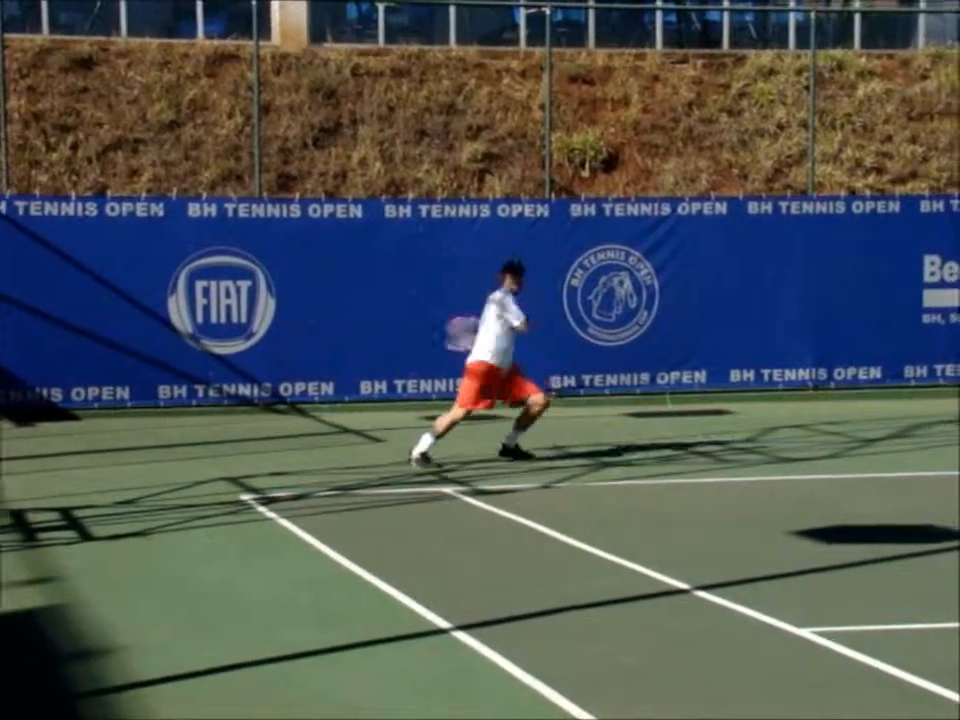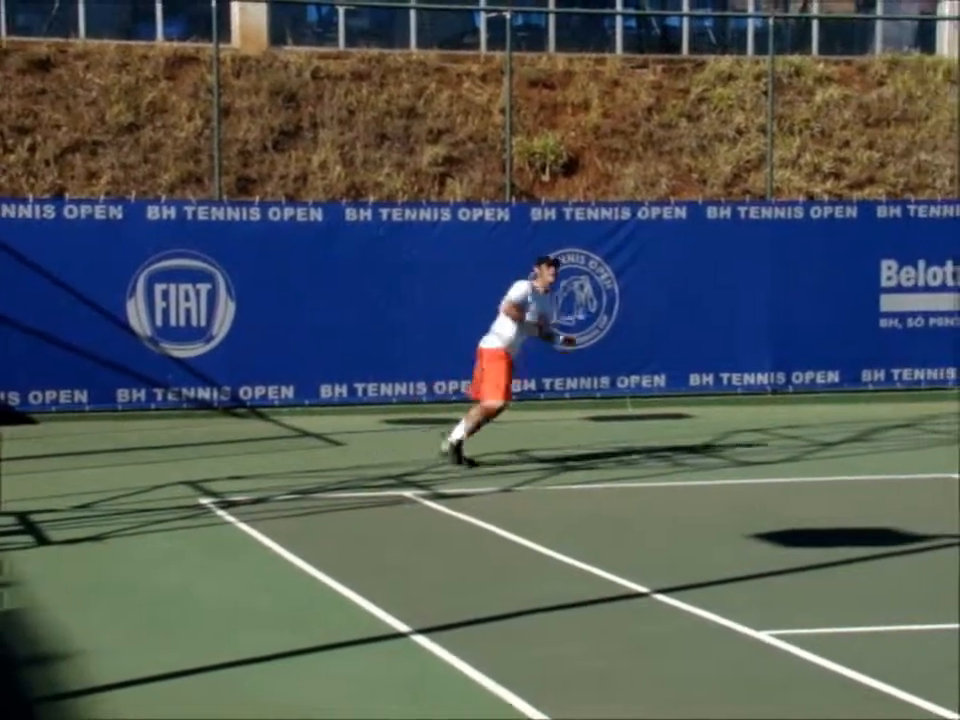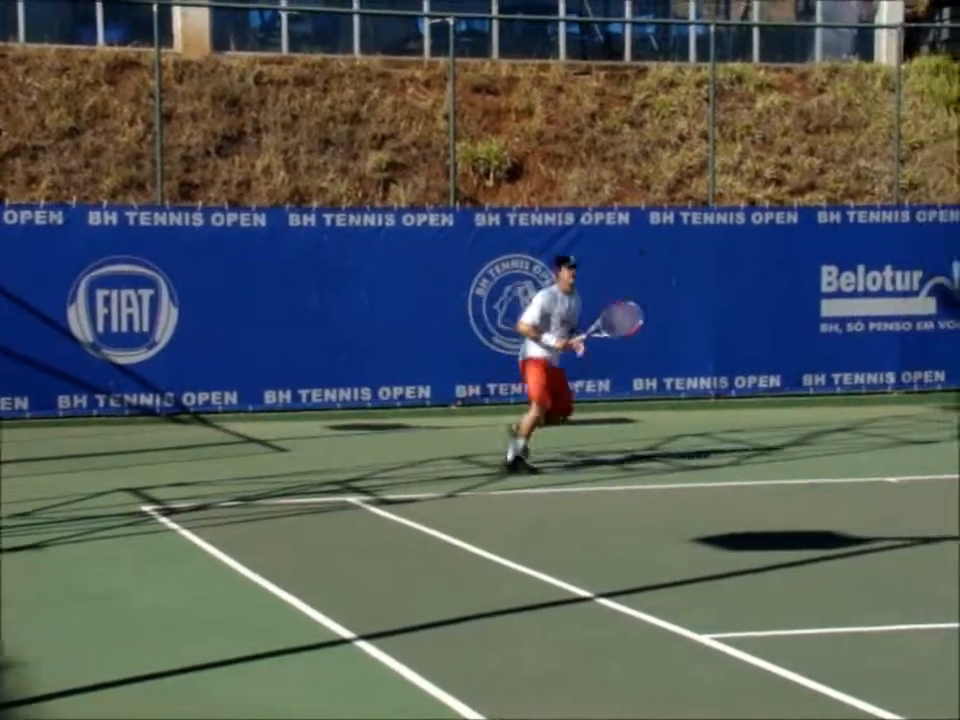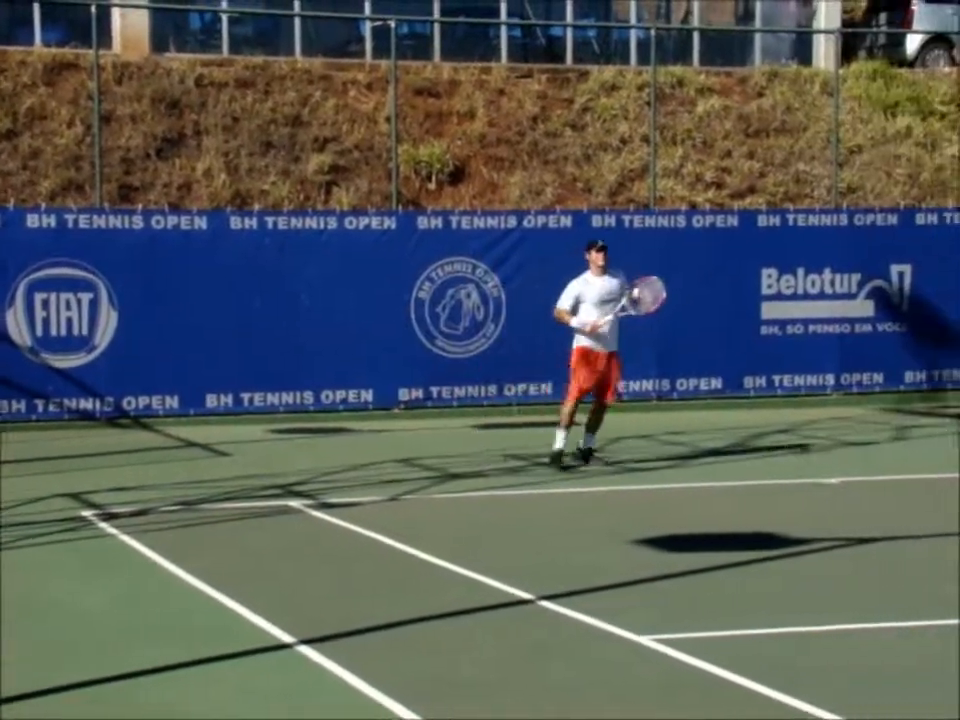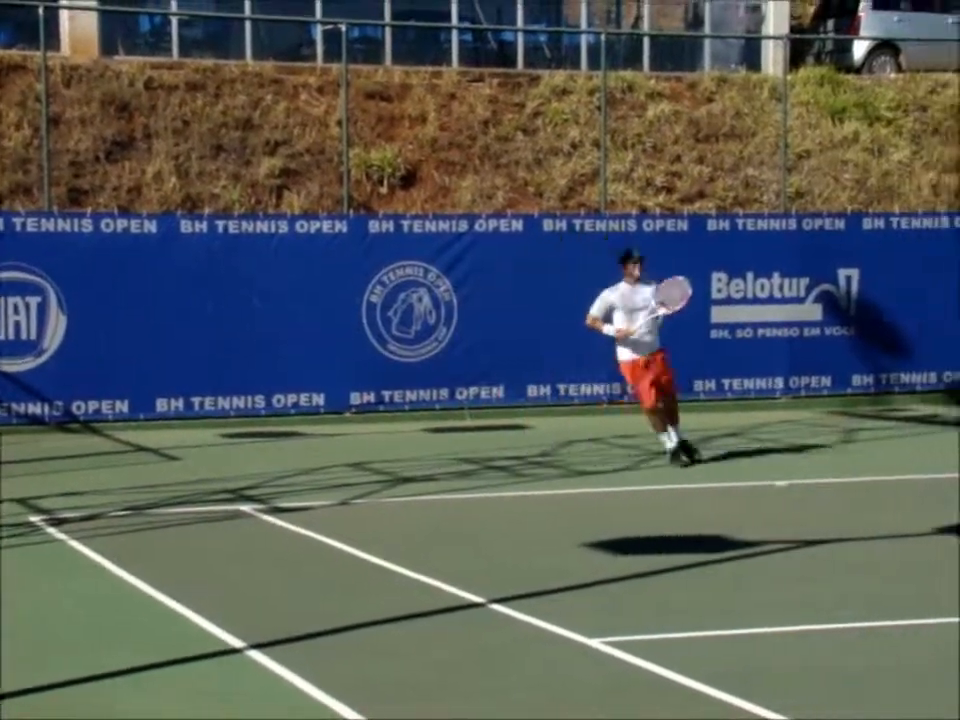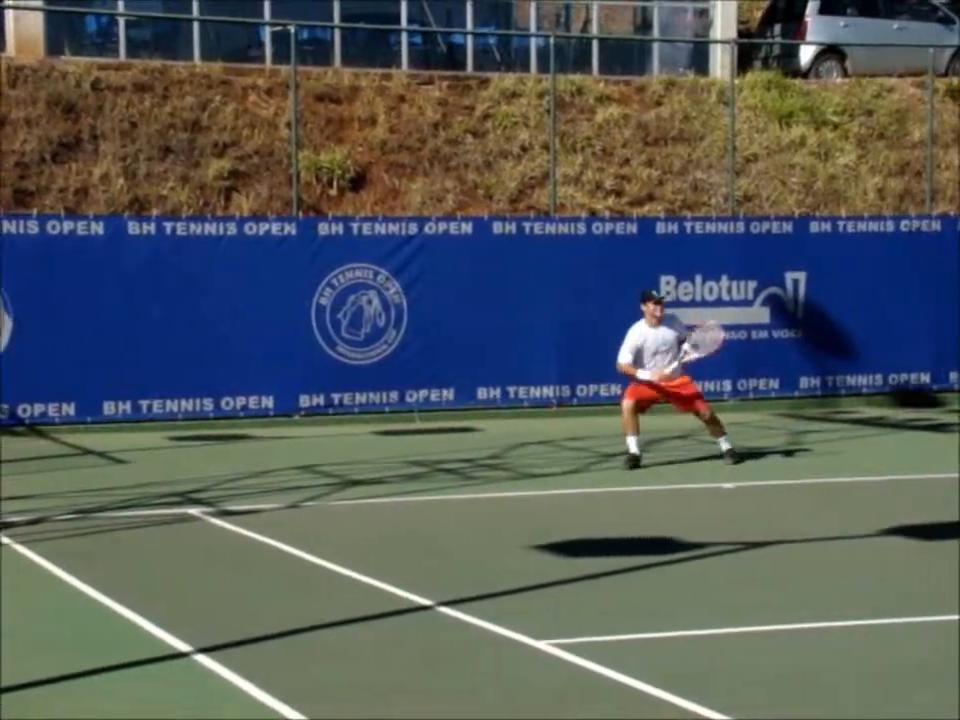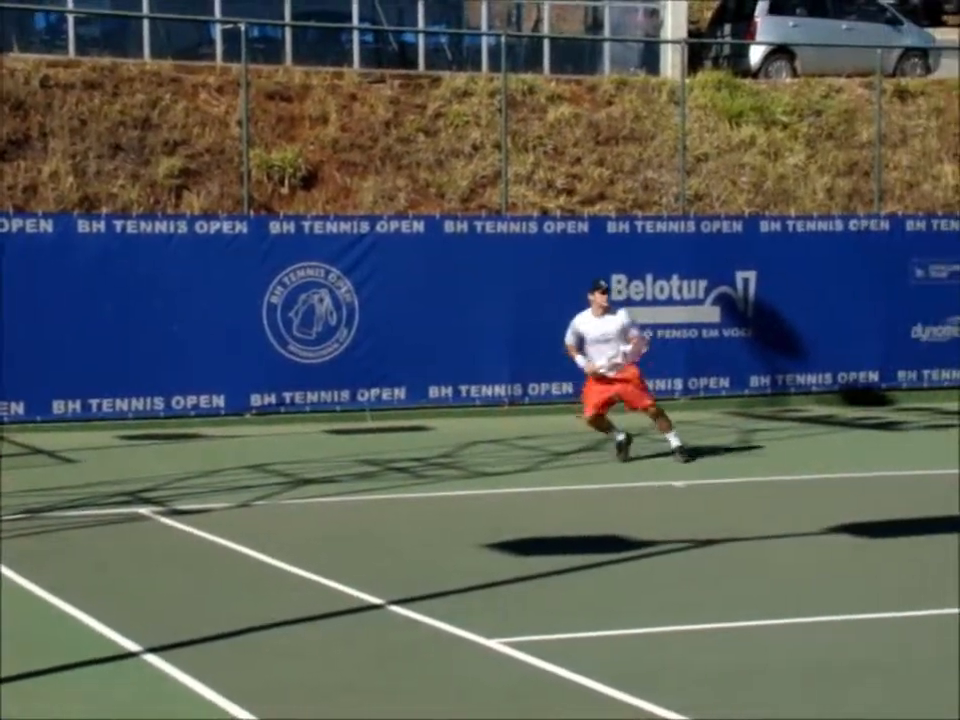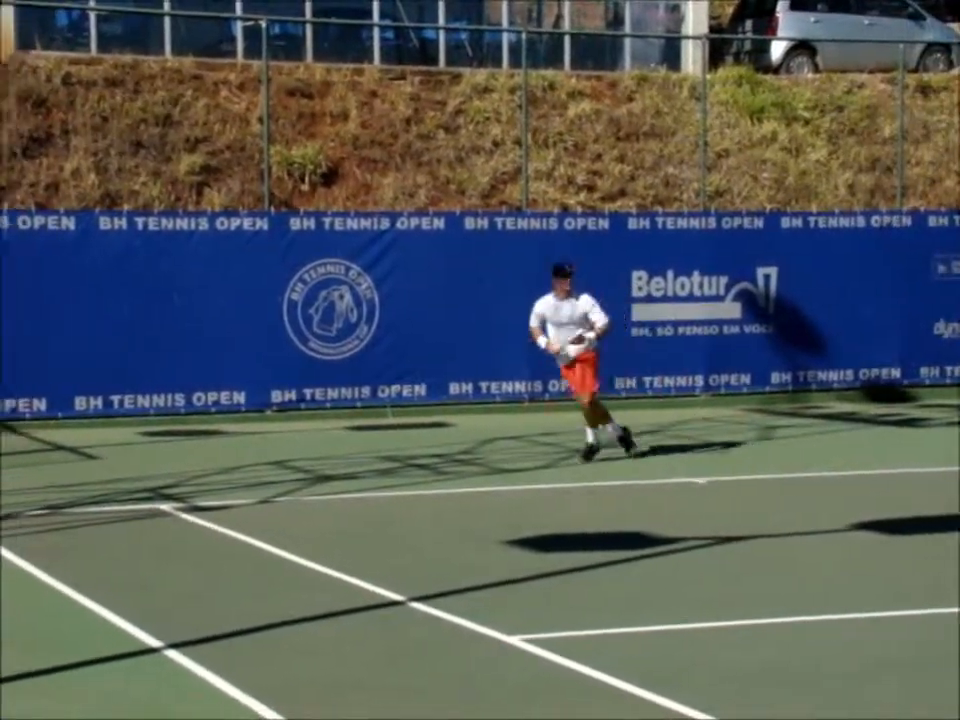
dt=0.3s
person 1, frame 1
left shoulder: (504, 301)
right shoulder: (501, 298)
right elbow: (522, 327)
right wrist: (523, 323)
left hip: (504, 369)
right hip: (484, 365)
left knee: (540, 402)
right knee: (460, 413)
left ankle: (509, 444)
right ankle: (419, 451)
person 1, frame 2
left shoulder: (550, 299)
right shoulder: (523, 287)
left elbow: (542, 331)
right elbow: (507, 309)
left wrist: (560, 339)
right wrist: (529, 322)
left hip: (506, 353)
right hip: (495, 348)
left knee: (492, 405)
right knee: (496, 402)
left ankle: (454, 442)
right ankle: (455, 439)
person 1, frame 3
left shoulder: (576, 298)
right shoulder: (545, 297)
right elbow: (523, 327)
left wrist: (577, 342)
right wrist: (551, 341)
left hip: (554, 362)
right hip: (536, 358)
left knee: (563, 412)
right knee: (541, 406)
left ankle: (519, 429)
right ankle: (513, 458)
person 1, frame 4
left shoulder: (618, 278)
right shoulder: (578, 284)
right elbow: (559, 312)
right wrist: (579, 324)
left hip: (610, 350)
right hip: (586, 348)
left knee: (602, 402)
right knee: (574, 397)
left ankle: (585, 448)
right ankle: (558, 448)
person 1, frame 5
left shoulder: (650, 288)
right shoulder: (612, 294)
left elbow: (659, 312)
right elbow: (591, 320)
right wrist: (612, 330)
left hip: (654, 353)
right hip: (630, 359)
left knee: (670, 398)
right knee: (650, 405)
left ankle: (679, 440)
right ankle: (671, 448)
person 1, frame 6
left shoulder: (672, 321)
right shoulder: (635, 333)
left elbow: (685, 340)
right elbow: (622, 365)
right wrist: (647, 374)
left hip: (677, 379)
right hip: (647, 381)
left knee: (706, 414)
right knee: (628, 405)
left ankle: (727, 449)
right ankle: (634, 453)
person 1, frame 7
left shoulder: (621, 316)
right shoulder: (579, 321)
left elbow: (638, 338)
right elbow: (569, 344)
left wrist: (635, 347)
right wrist: (583, 362)
left hip: (625, 371)
right hip: (599, 376)
left knee: (651, 408)
right knee: (590, 417)
left ankle: (676, 446)
right ankle: (620, 438)
person 1, frame 8
left shoulder: (585, 301)
right shoulder: (542, 304)
left elbow: (603, 326)
right elbow: (534, 328)
left wrist: (589, 337)
right wrist: (545, 343)
left hip: (585, 355)
right hip: (565, 360)
left knee: (586, 400)
right knee: (587, 402)
left ankle: (592, 442)
right ankle: (619, 433)
